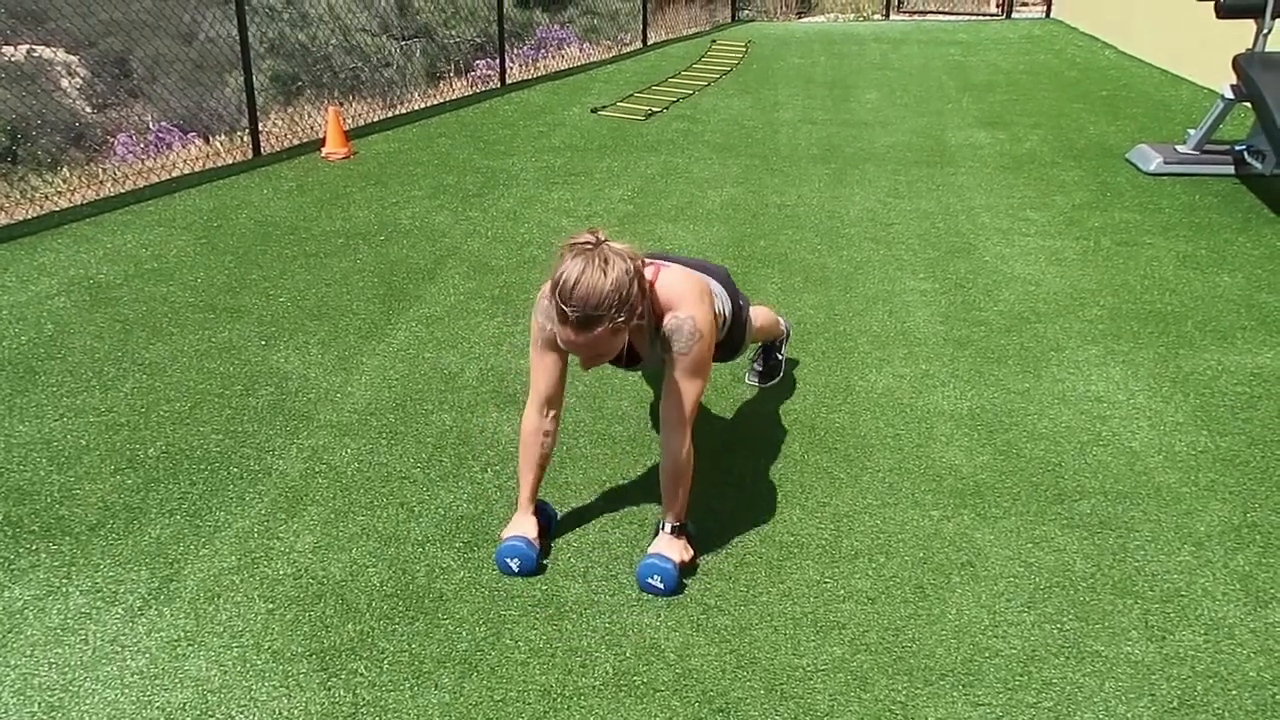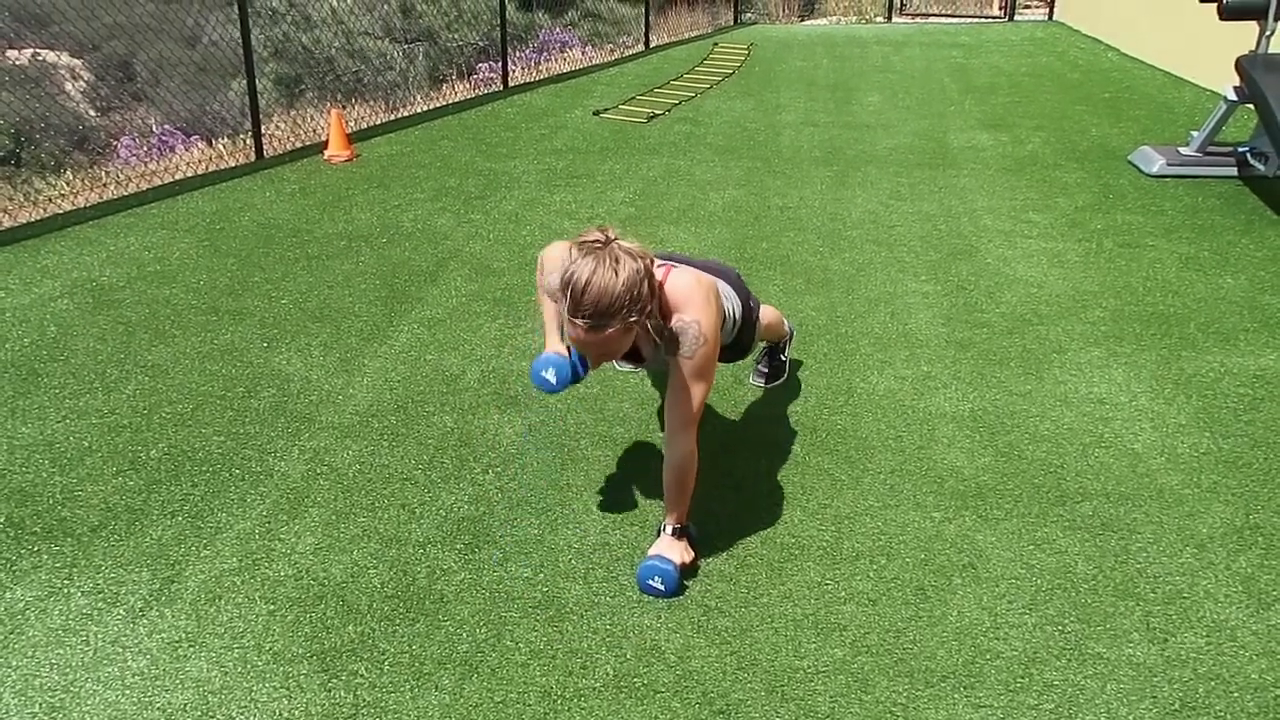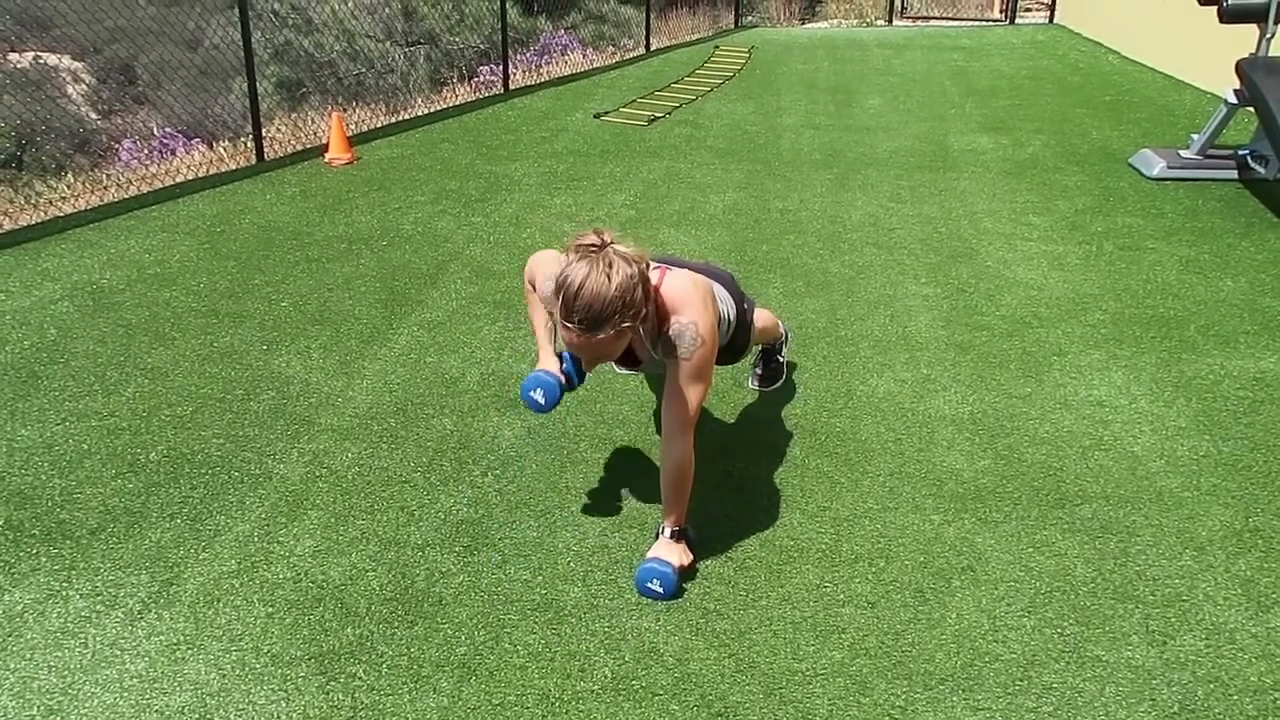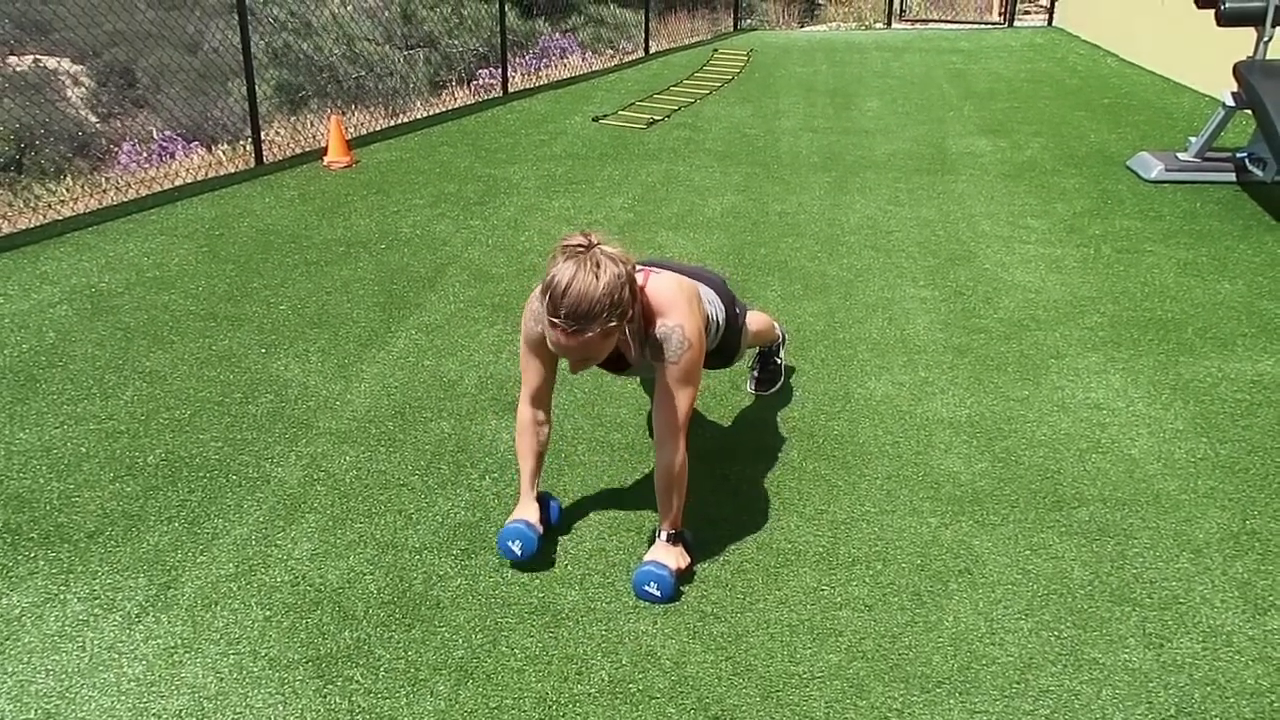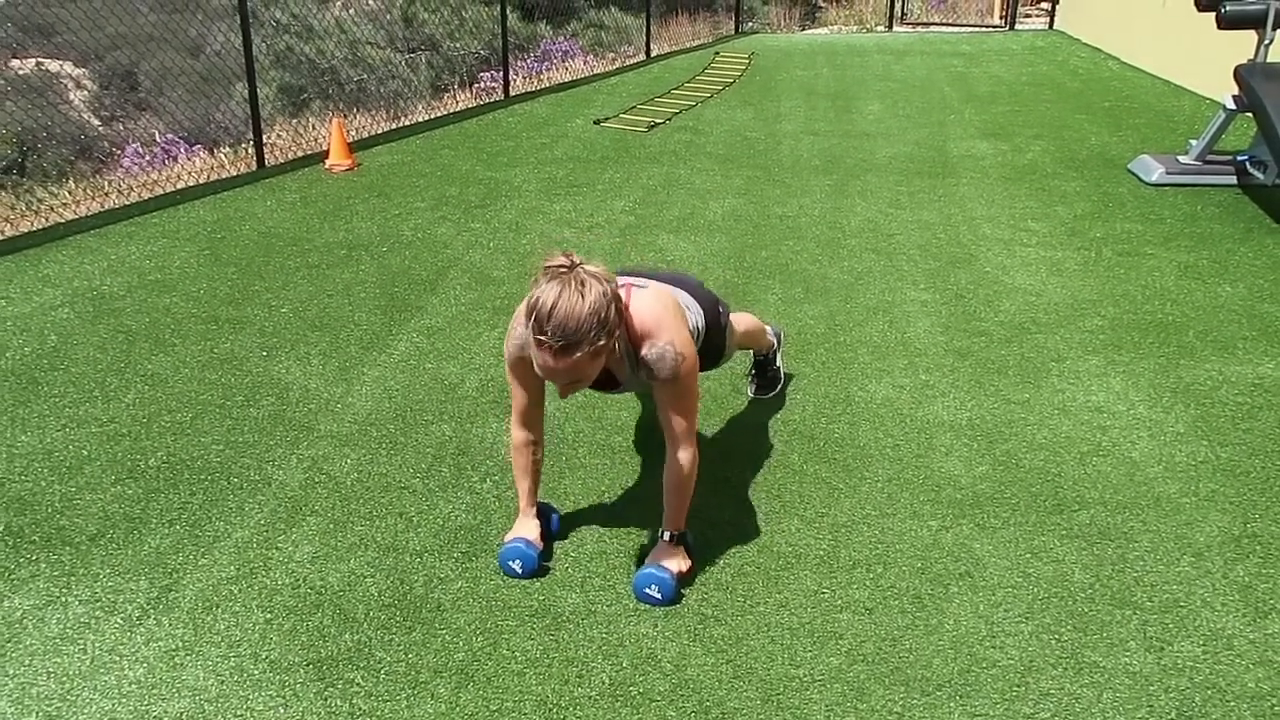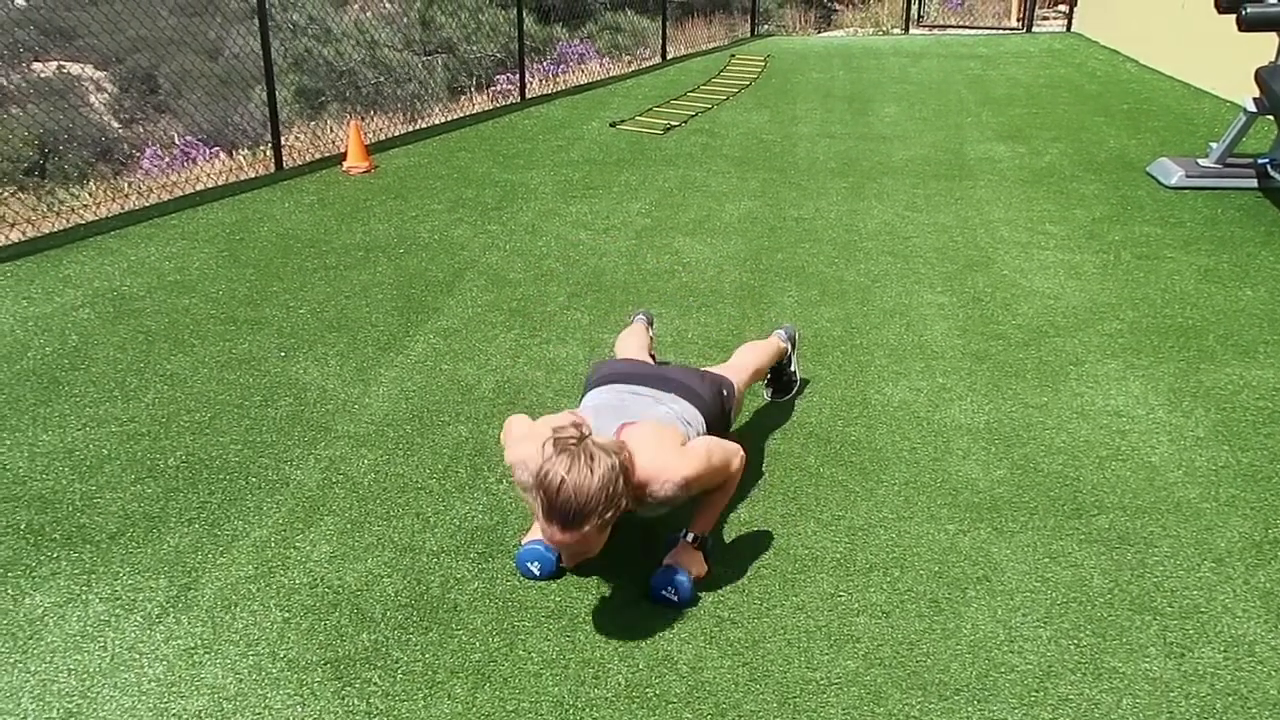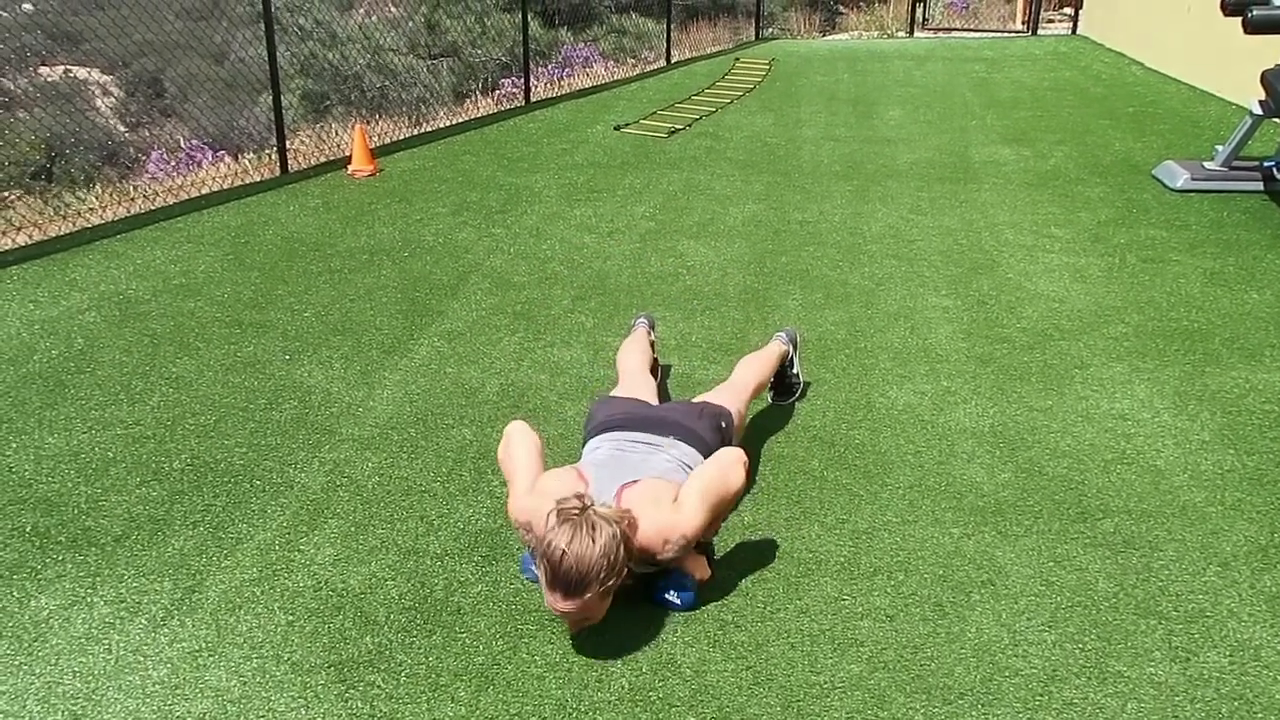
dt=0.4s
person 1, frame 1
left shoulder: (683, 317)
right shoulder: (557, 302)
left elbow: (676, 434)
right elbow: (543, 410)
left wrist: (673, 530)
right wrist: (525, 509)
left hip: (714, 298)
left knee: (747, 327)
left ankle: (775, 331)
person 1, frame 2
left shoulder: (690, 320)
right shoulder: (570, 283)
left elbow: (680, 438)
right elbow: (550, 255)
left wrist: (673, 532)
right wrist: (554, 338)
left hip: (721, 295)
left knee: (756, 326)
left ankle: (780, 332)
person 1, frame 3
left shoulder: (688, 324)
right shoulder: (559, 287)
left elbow: (677, 439)
right elbow: (534, 265)
left wrist: (672, 534)
right wrist: (547, 354)
left hip: (719, 302)
left knee: (751, 328)
left ankle: (775, 335)
person 1, frame 4
left shoulder: (673, 325)
right shoulder: (545, 308)
left elbow: (670, 443)
right elbow: (533, 407)
left wrist: (669, 537)
right wrist: (527, 499)
left hip: (709, 304)
left knee: (744, 329)
left ankle: (772, 337)
person 1, frame 5
left shoulder: (660, 341)
right shoulder: (527, 330)
left elbow: (682, 447)
right elbow: (526, 427)
left wrist: (673, 538)
right wrist: (527, 513)
left hip: (688, 302)
left knee: (736, 329)
left ankle: (768, 345)
person 1, frame 6
left shoulder: (665, 479)
right shoulder: (529, 463)
left elbow: (734, 459)
right elbow: (513, 427)
left wrist: (693, 541)
right wrist: (540, 521)
left hip: (688, 400)
right hip: (612, 385)
left knee: (737, 371)
left ankle: (781, 343)
right ankle: (641, 325)
person 1, frame 7
left shoulder: (665, 537)
right shoulder: (534, 516)
left elbow: (735, 461)
right elbow: (517, 430)
left hip: (690, 437)
right hip: (613, 427)
left knee: (736, 388)
right knee: (632, 382)
left ankle: (780, 346)
right ankle: (643, 331)
